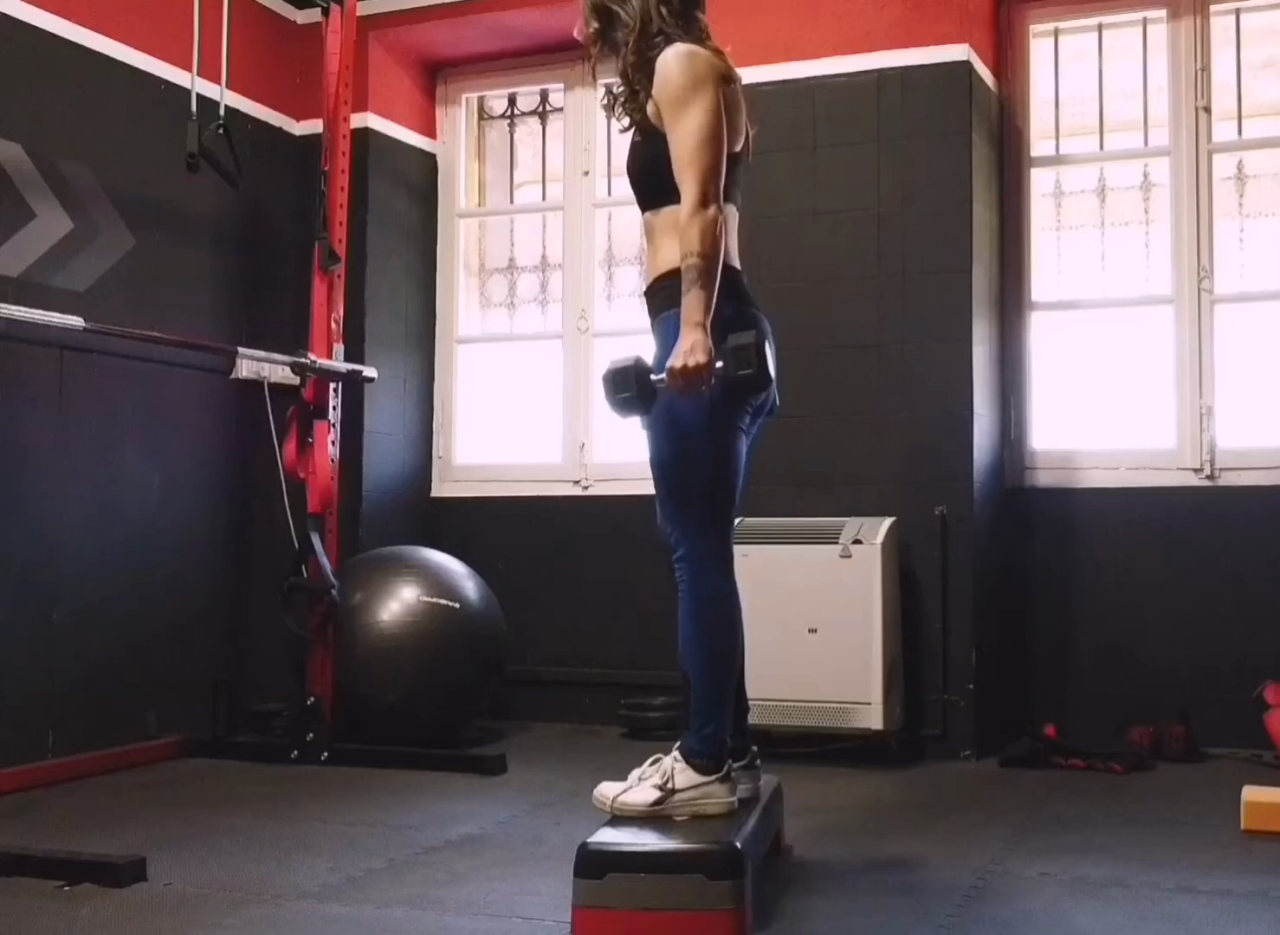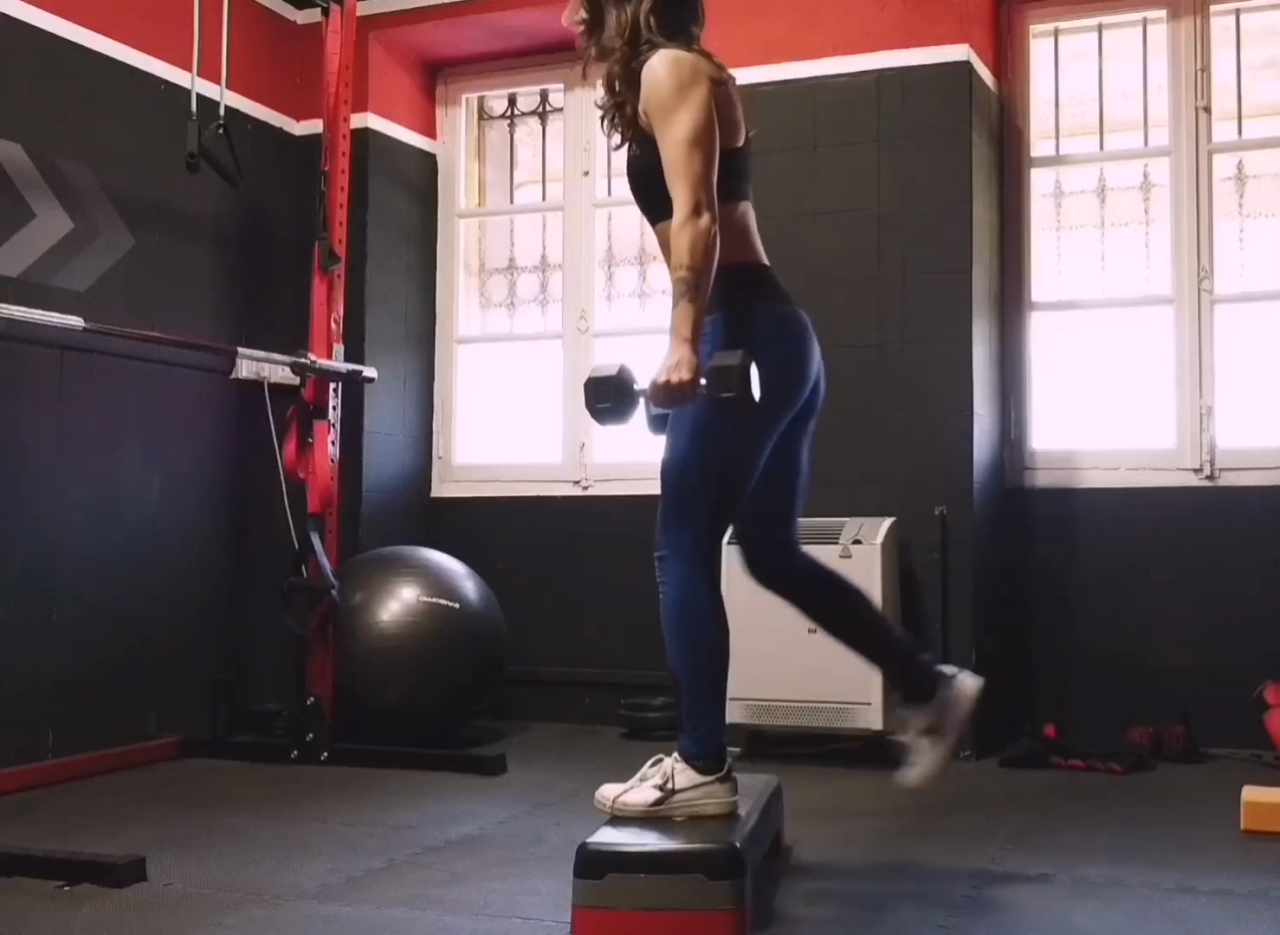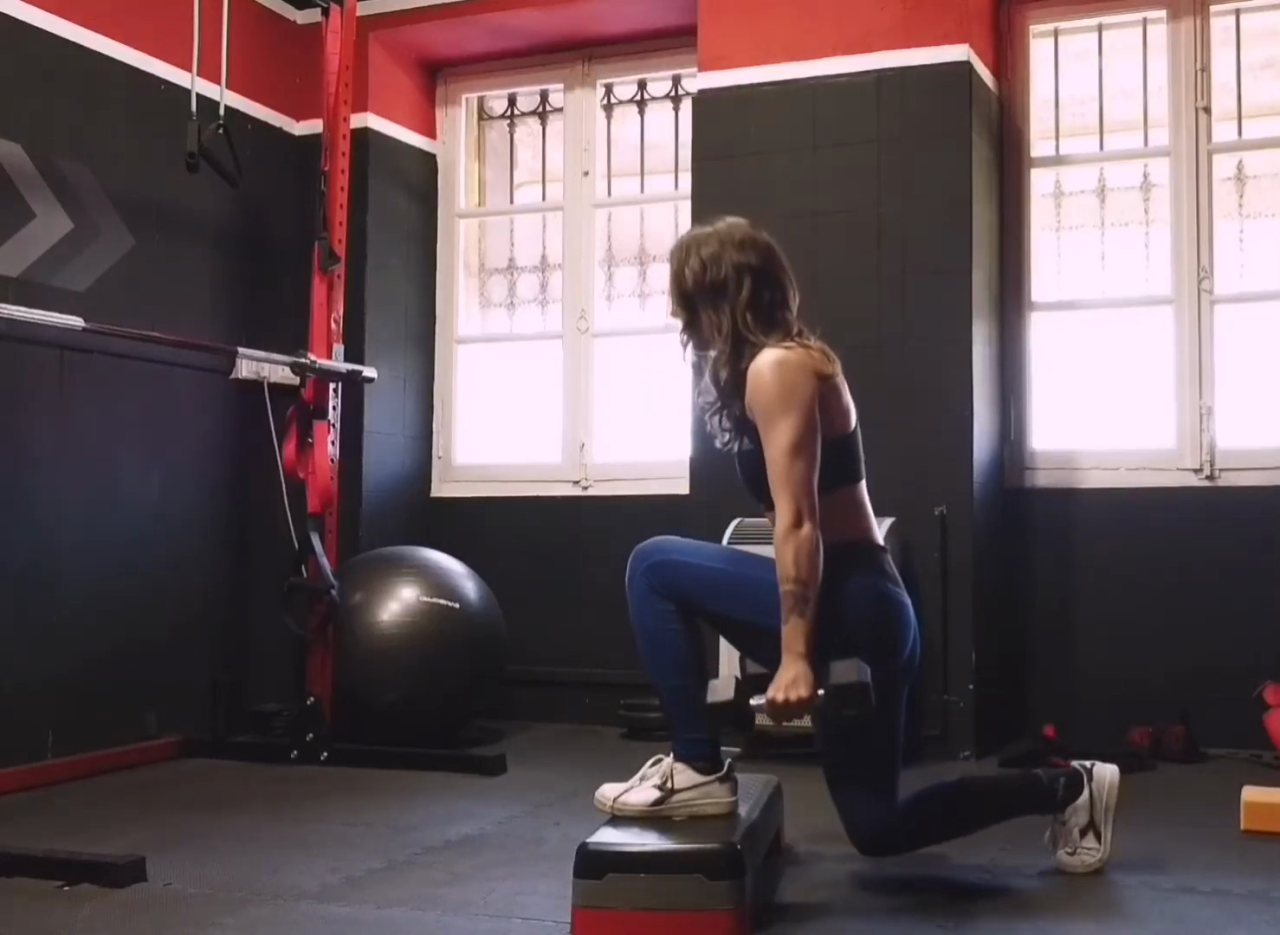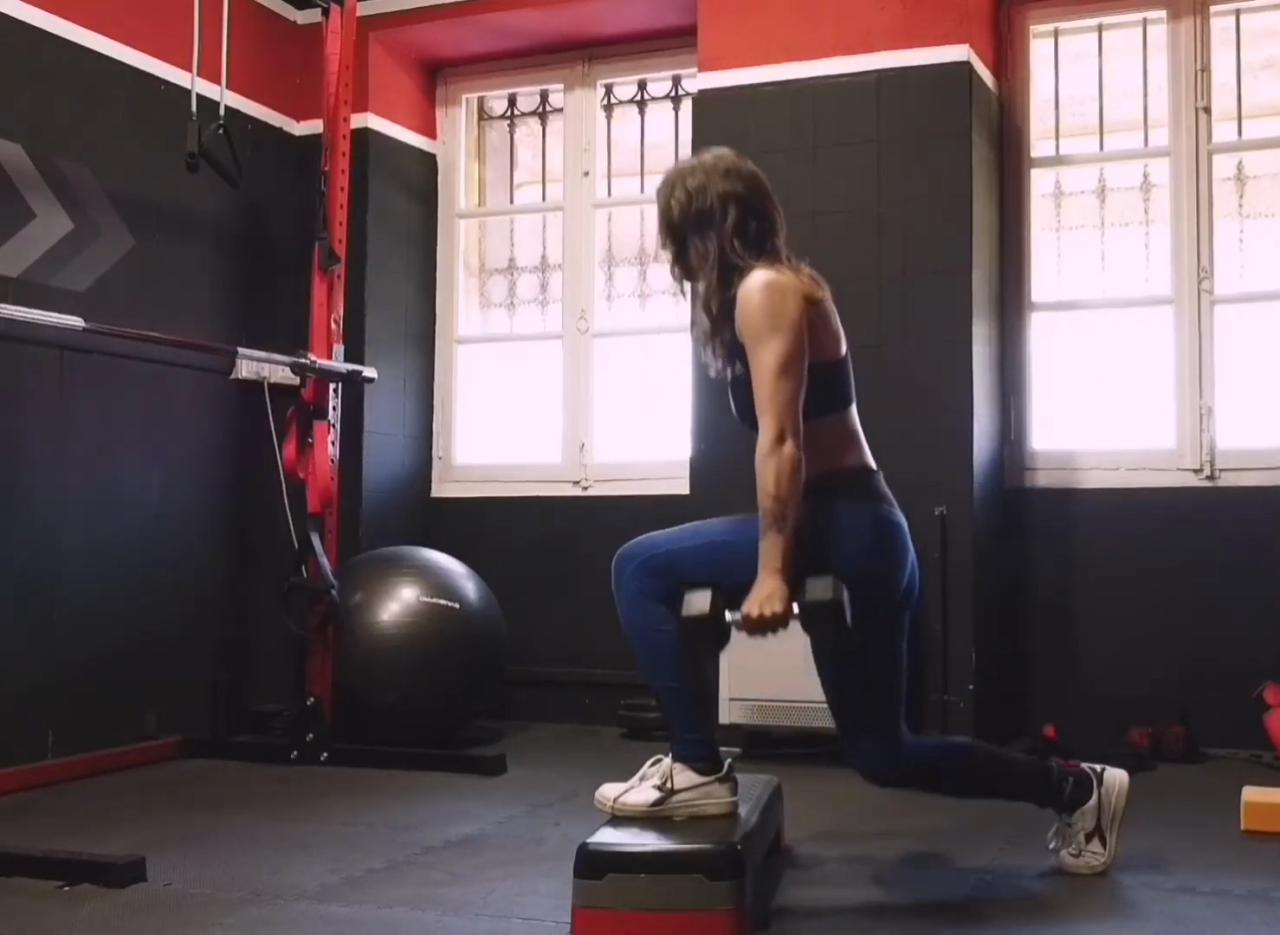
dt=1s
person 1, frame 1
right shoulder: (681, 72)
left elbow: (702, 207)
left wrist: (694, 328)
left hip: (704, 332)
right hip: (720, 334)
left knee: (696, 553)
right knee: (702, 552)
left ankle: (706, 766)
right ankle: (730, 751)
person 1, frame 2
left shoulder: (666, 67)
right shoulder: (676, 72)
left elbow: (696, 217)
left wrist: (683, 341)
left hip: (746, 339)
right hip: (771, 337)
left knee: (682, 552)
right knee: (772, 551)
left ankle: (700, 767)
right ankle: (927, 693)
person 1, frame 3
left shoulder: (776, 367)
right shoulder: (792, 358)
left elbow: (798, 524)
left wrist: (795, 655)
left hip: (847, 603)
right hip: (859, 600)
left knee: (655, 569)
right knee: (880, 826)
left ankle: (697, 771)
right ankle: (1068, 788)
person 1, frame 4
left shoulder: (764, 289)
right shoulder: (780, 285)
left elbow: (782, 444)
left wrist: (771, 573)
right wrist: (778, 556)
left hip: (843, 533)
right hip: (856, 530)
left knee: (643, 570)
right knee: (884, 752)
left ankle: (698, 772)
right ankle: (1076, 788)
